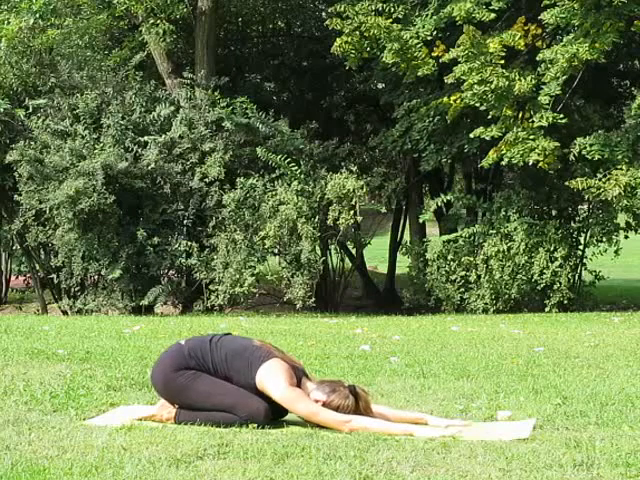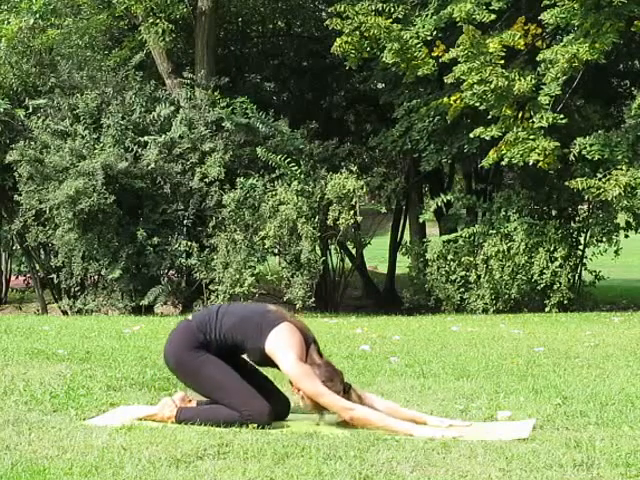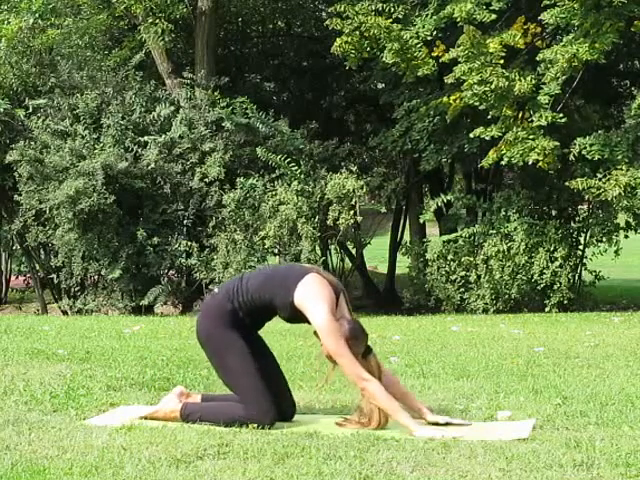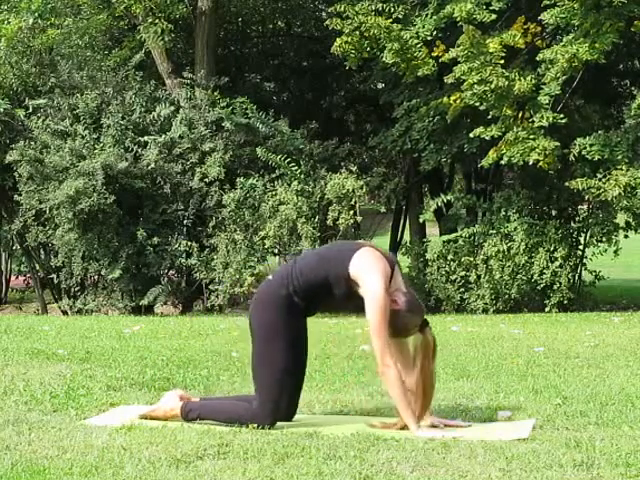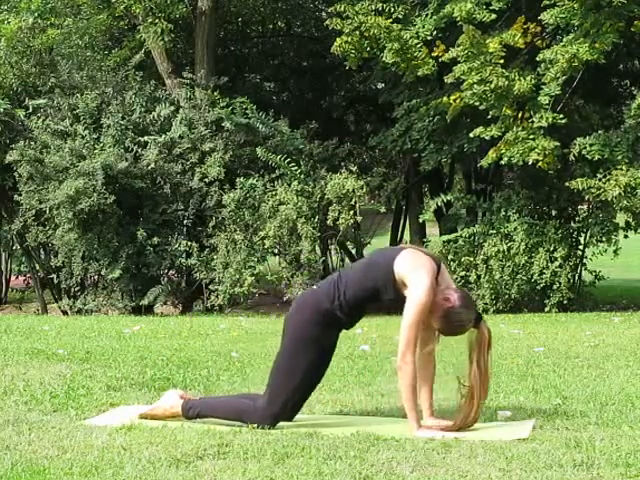
dt=1s
person 1, frame 1
left shoulder: (305, 384)
right shoulder: (283, 387)
left elbow: (368, 407)
right elbow: (346, 423)
left wrist: (430, 418)
right wrist: (415, 431)
left hip: (195, 359)
right hip: (173, 368)
left knee: (276, 409)
right knee: (257, 413)
left ankle: (188, 402)
right ankle: (174, 414)
person 1, frame 2
left shoulder: (311, 356)
right shoulder: (293, 361)
left elbow: (366, 398)
right elbow: (347, 410)
left wrist: (428, 418)
right wrist: (415, 430)
left hip: (212, 346)
right hip: (187, 346)
left knee: (278, 408)
right knee: (257, 413)
left ankle: (190, 402)
right ankle: (175, 413)
person 1, frame 3
left shoulder: (338, 308)
right shoulder: (322, 312)
left elbow: (377, 369)
right elbow: (363, 379)
left wrist: (427, 414)
right wrist: (415, 426)
left hip: (240, 323)
right hip: (219, 320)
left knee: (284, 410)
right knee: (262, 415)
left ankle: (192, 398)
right ankle: (178, 409)
person 1, frame 4
left shoulder: (394, 285)
right shoulder: (377, 285)
left elbow: (403, 356)
right elbow: (386, 363)
left wrist: (425, 414)
right wrist: (414, 426)
left hip: (293, 308)
right hip: (275, 303)
left knee: (284, 410)
right knee: (265, 415)
left ankle: (190, 400)
right ankle: (178, 408)
person 1, frame 5
left shoulder: (435, 281)
right shoulder: (424, 282)
left elbow: (425, 352)
right elbow: (405, 360)
left wrist: (428, 414)
right wrist: (415, 426)
left hip: (328, 319)
right hip: (316, 315)
left knee: (283, 409)
right knee: (267, 414)
left ankle: (188, 397)
right ankle: (180, 406)
